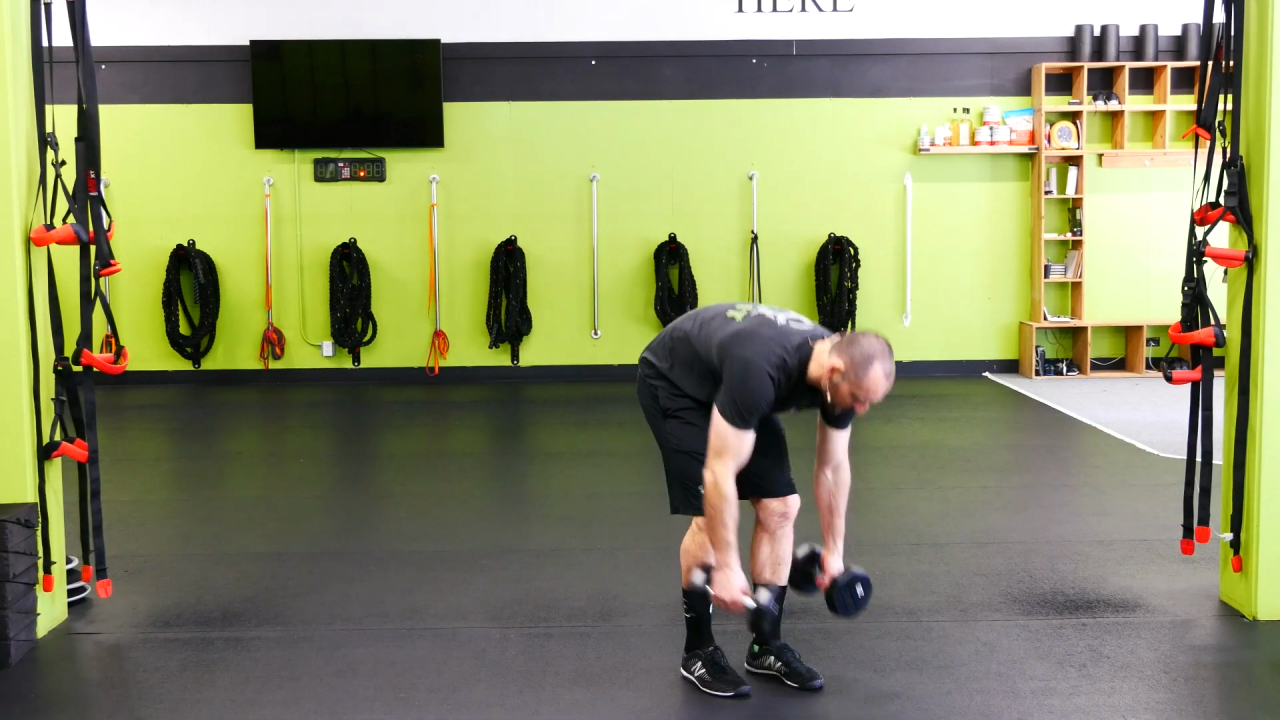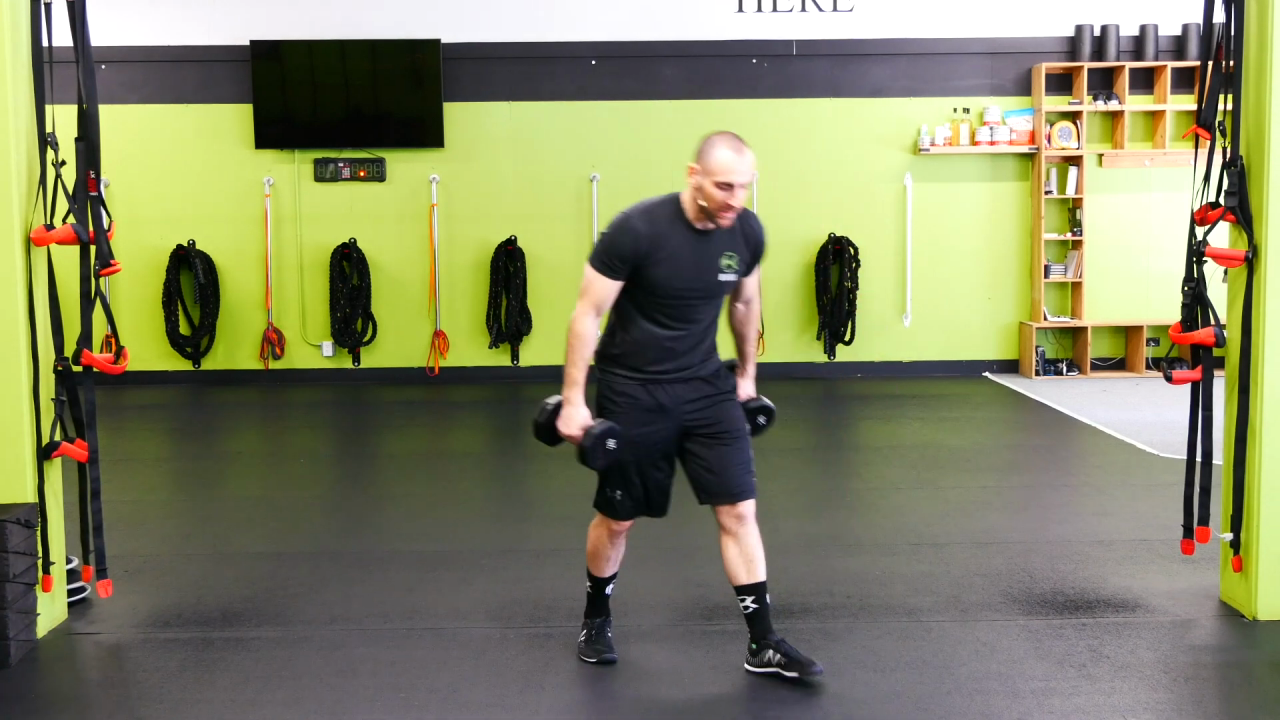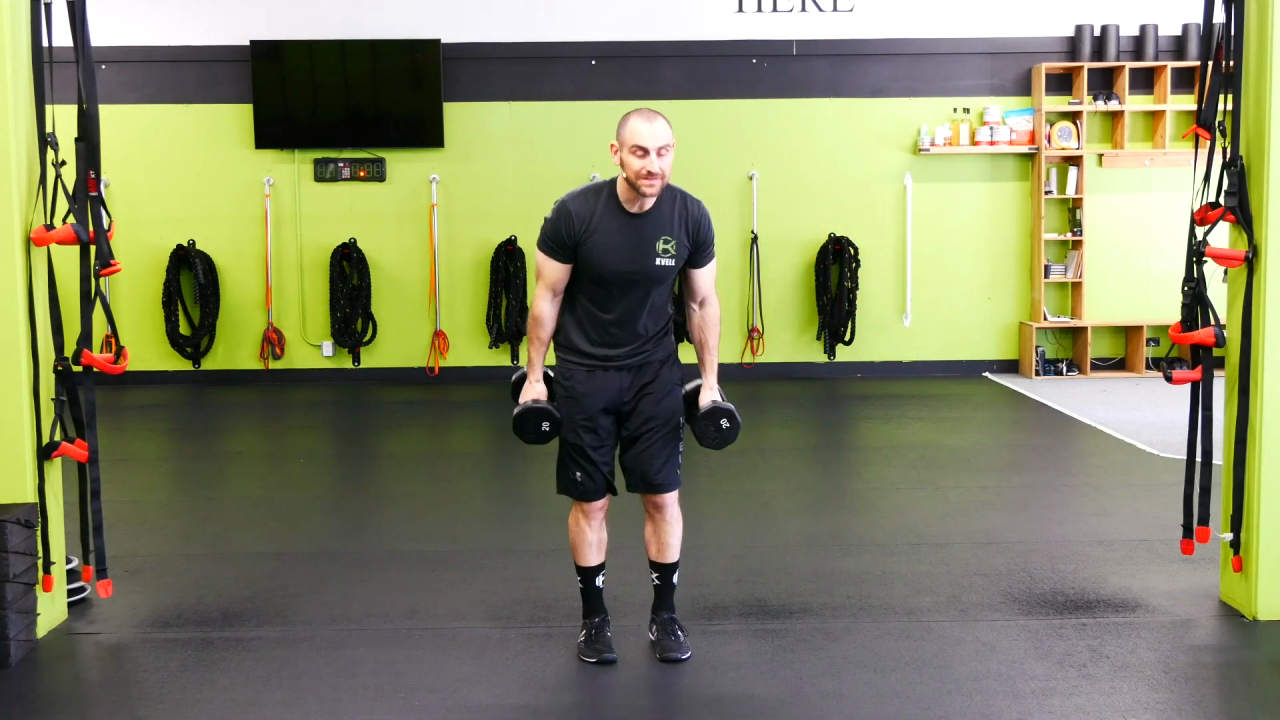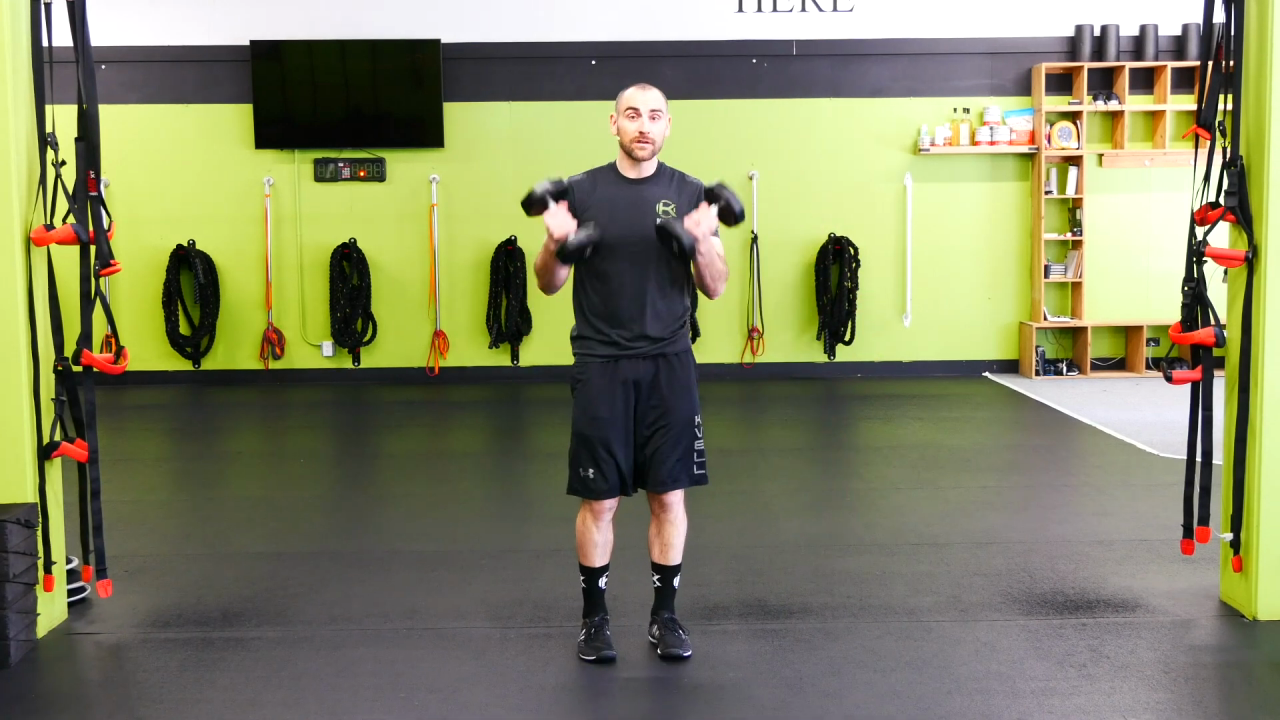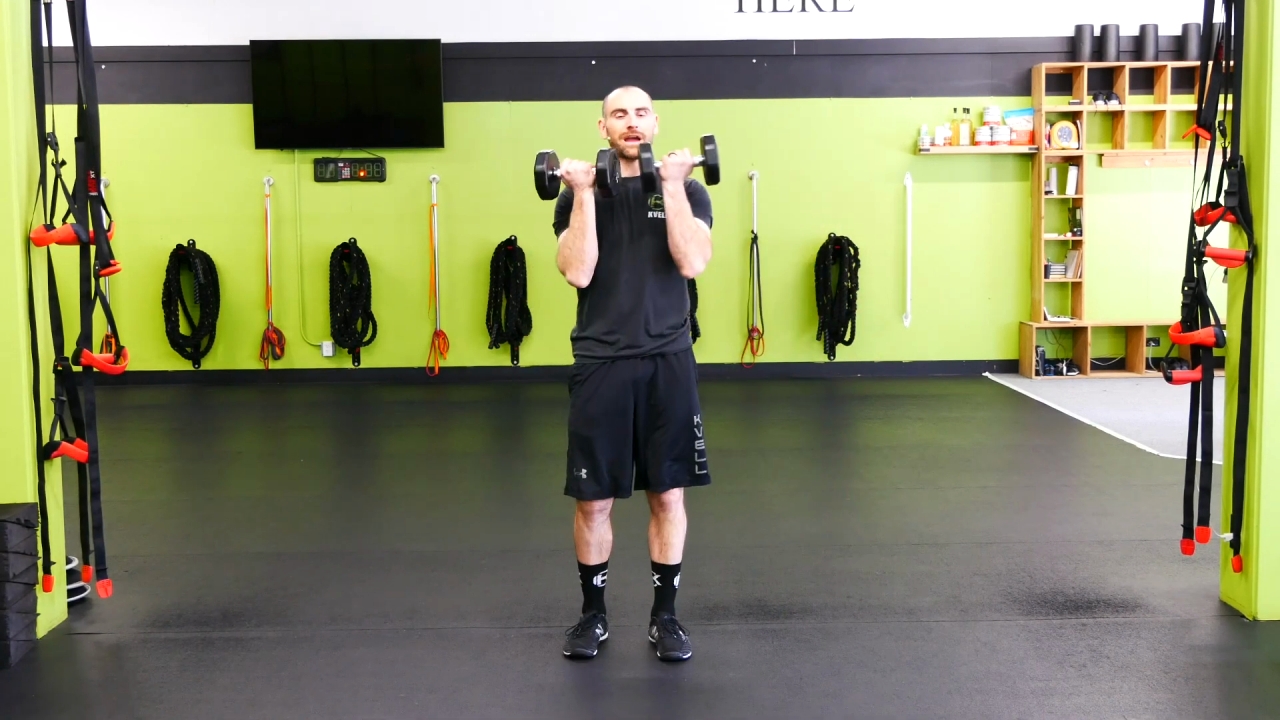
dt=0.5s
person 1, frame 1
left shoulder: (837, 371)
right shoulder: (759, 370)
left elbow: (834, 468)
right elbow: (721, 473)
left wrist: (833, 549)
right wrist: (726, 568)
right hip: (675, 384)
left knee: (782, 508)
right knee: (710, 515)
left ankle: (767, 645)
right ankle: (698, 649)
person 1, frame 2
left shoulder: (747, 231)
right shoulder: (637, 228)
right elbow: (586, 314)
left wrist: (746, 372)
right wrist: (573, 400)
left hip: (705, 384)
right hip: (631, 389)
left knee: (738, 510)
right knee: (617, 517)
left ankle: (762, 643)
right ankle: (595, 617)
person 1, frame 3
left shoulder: (690, 215)
right shoulder: (575, 213)
left elbow: (704, 300)
right elbow: (546, 295)
left wrist: (710, 379)
right wrist: (537, 374)
left hip: (654, 370)
right hip: (583, 373)
left knee: (662, 495)
right knee: (589, 500)
left ankle: (664, 614)
right ankle: (594, 617)
person 1, frame 4
left shoulder: (689, 192)
right shoulder: (582, 191)
left elbow: (715, 285)
right elbow: (547, 284)
left wrist: (704, 242)
right wrist: (554, 244)
left hip: (669, 363)
right hip: (601, 364)
left knee: (669, 495)
right knee: (599, 499)
left ankle: (664, 614)
right ankle: (594, 616)
person 1, frame 5
left shoulder: (687, 189)
right shoulder: (576, 195)
left elbow: (693, 263)
right elbow: (578, 273)
left wrist: (672, 186)
right wrist: (585, 194)
left hip: (667, 359)
right hip: (599, 362)
left knee: (667, 493)
right knee: (592, 498)
left ankle: (663, 614)
right ankle: (592, 612)
